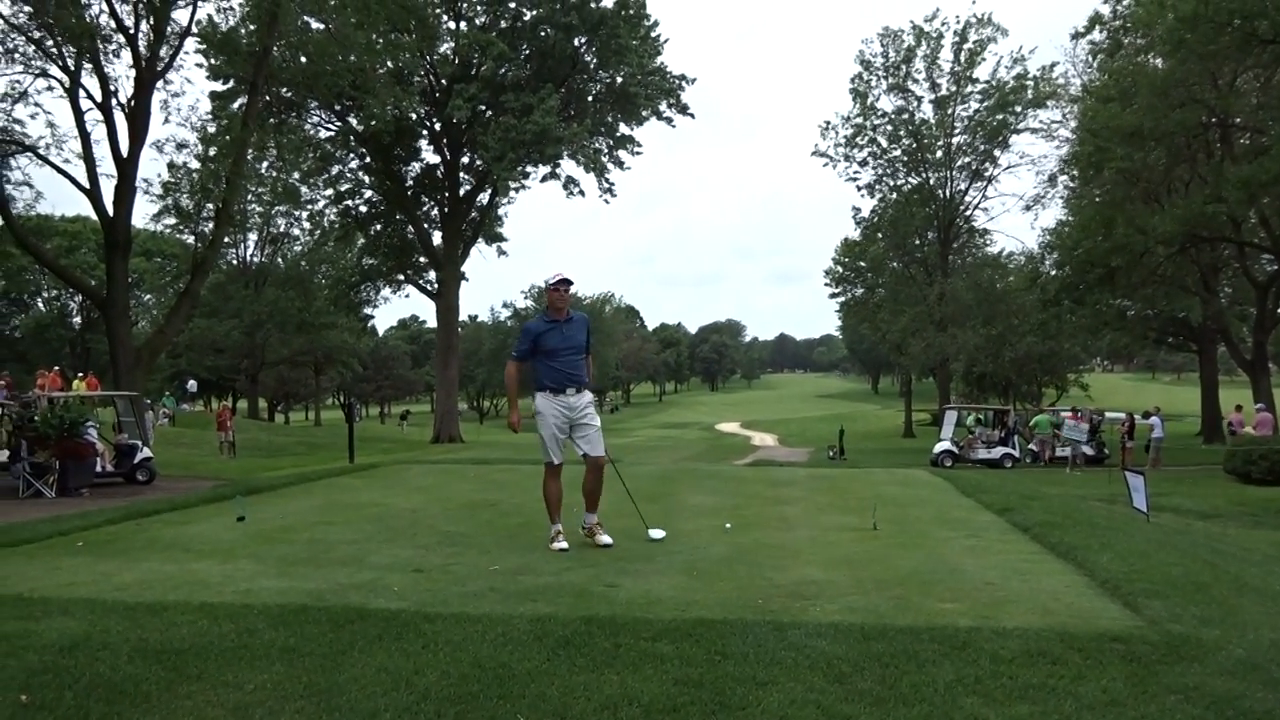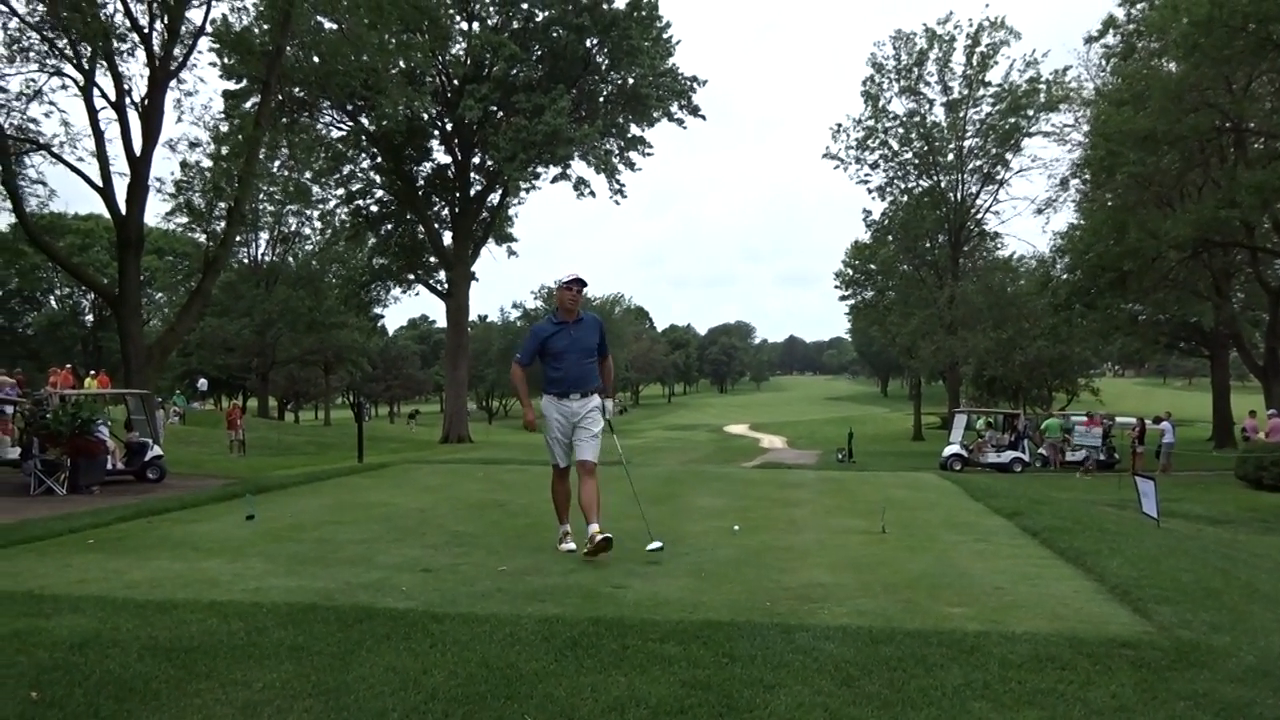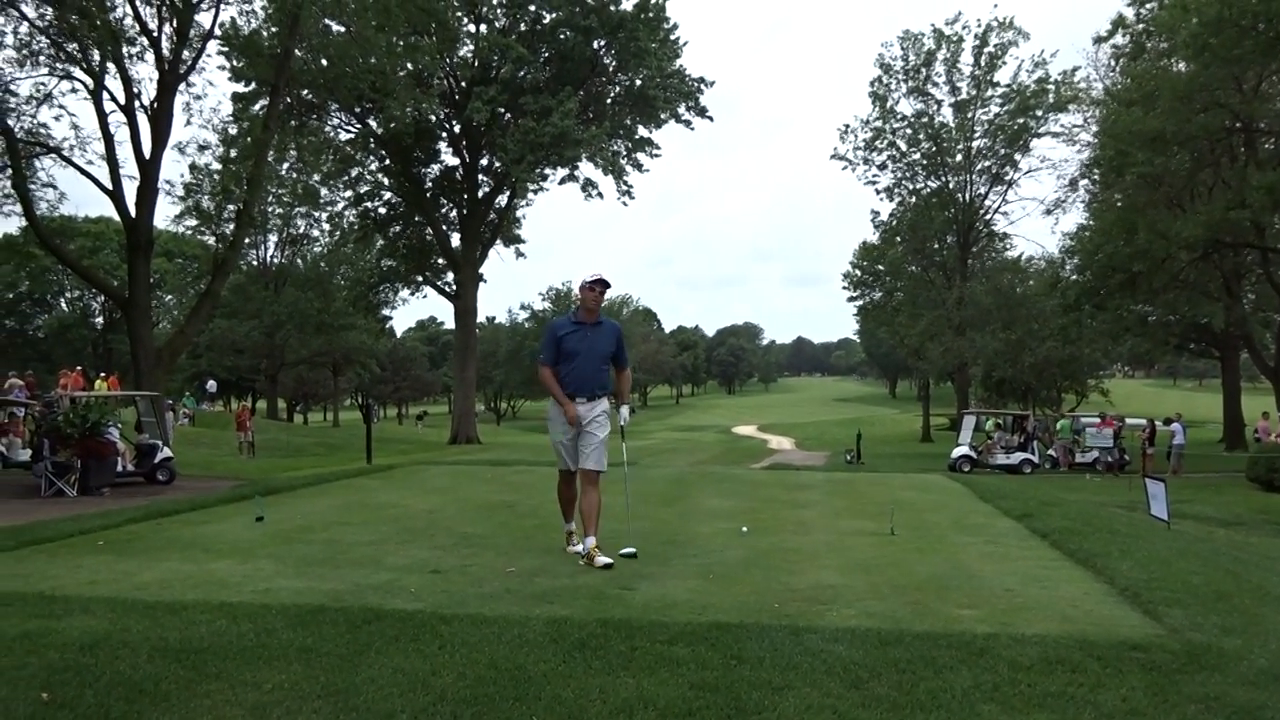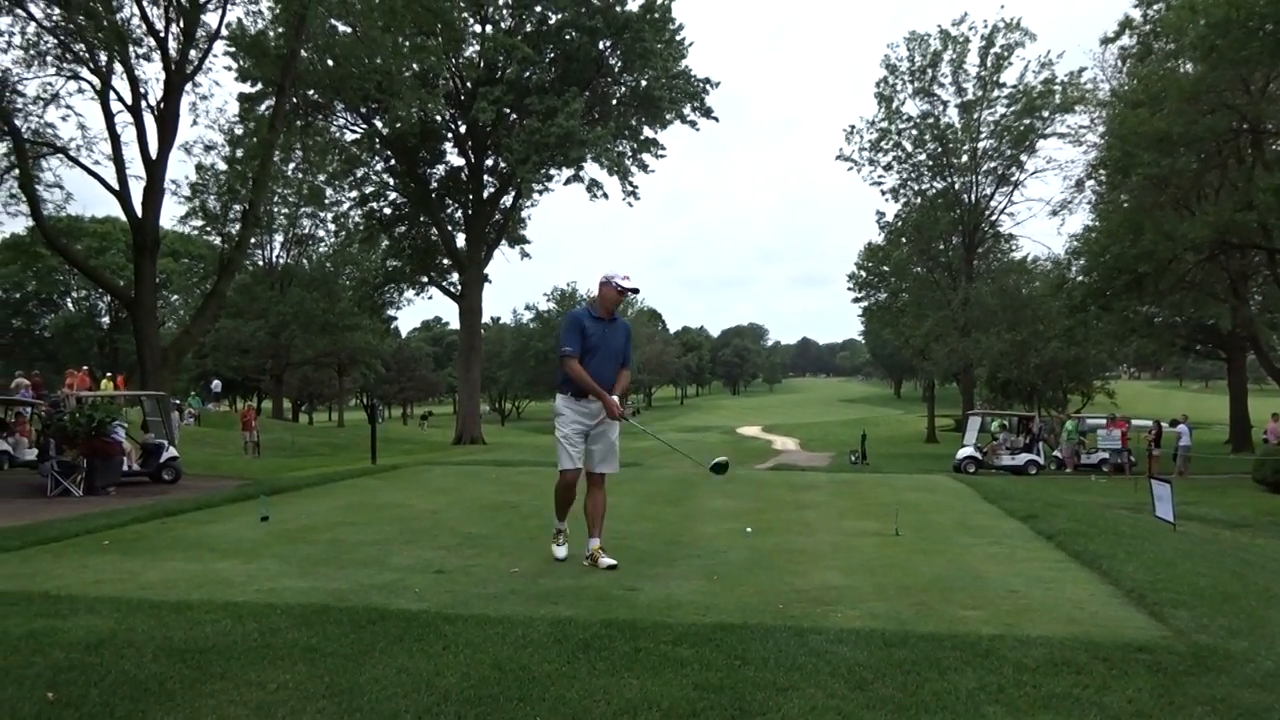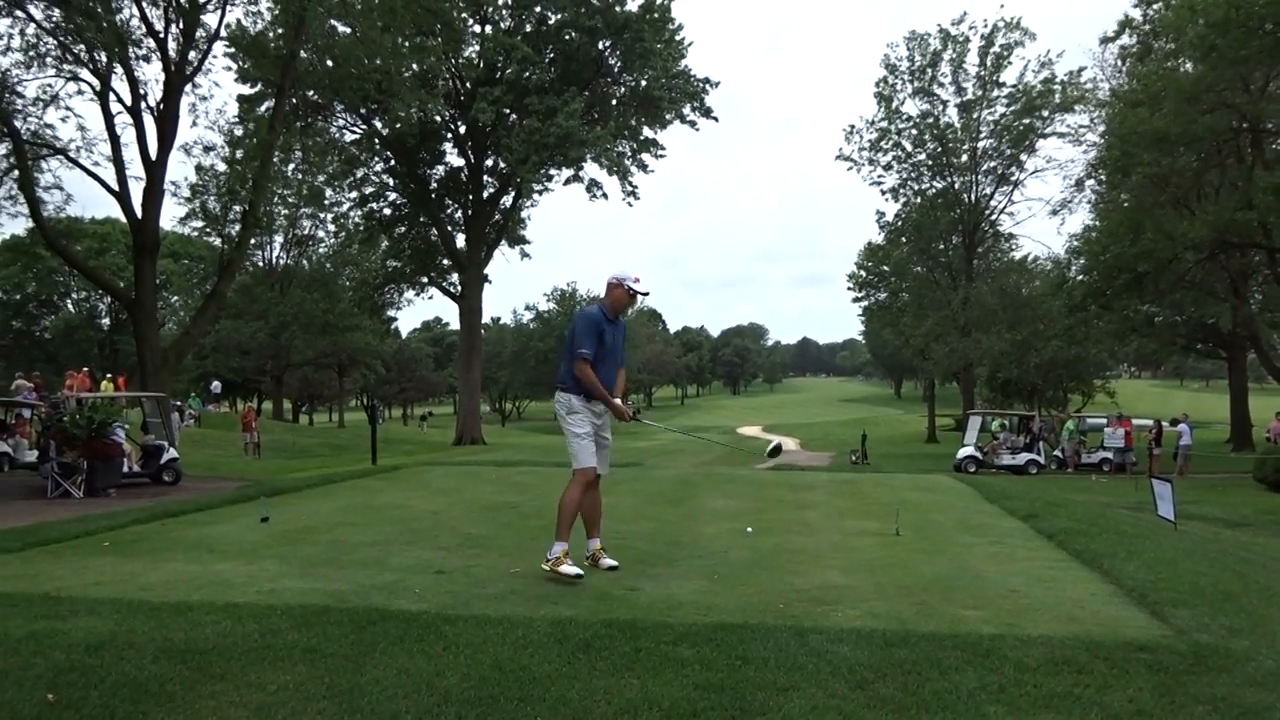
dt=0.3s
person 1, frame 1
left shoulder: (582, 322)
right shoulder: (534, 328)
right elbow: (512, 366)
right wrist: (513, 409)
left hip: (582, 400)
right hip: (550, 403)
left knee: (597, 463)
right knee: (553, 468)
left ankle: (591, 523)
right ankle: (556, 530)
person 1, frame 2
left shoulder: (594, 323)
right shoulder: (541, 329)
left elbow: (605, 360)
right elbow: (517, 368)
left wrist: (608, 397)
right wrist: (527, 408)
left hip: (589, 404)
right hip: (556, 406)
left knee: (587, 469)
right knee: (561, 471)
left ankle: (594, 534)
right ankle: (565, 531)
person 1, frame 3
left shoulder: (613, 330)
right shoulder: (558, 326)
left elbow: (623, 369)
right elbow: (544, 370)
left wrist: (625, 404)
right wrist: (566, 404)
left hip: (597, 409)
right hip: (564, 409)
left knee: (591, 478)
right knee: (567, 474)
left ankle: (590, 547)
right ankle: (569, 530)
person 1, frame 4
left shoulder: (624, 328)
right shoulder: (576, 319)
left elbow: (625, 369)
right elbow: (570, 365)
left wrist: (615, 397)
right wrist: (603, 397)
left hip: (605, 409)
right hip: (571, 405)
left knee: (597, 480)
right knee: (569, 476)
left ankle: (594, 548)
right ankle: (560, 527)
person 1, frame 5
left shoulder: (619, 326)
right shoulder: (590, 317)
left elbow: (618, 368)
right elbow: (581, 370)
left wrist: (618, 401)
right wrist: (612, 404)
left hip: (598, 407)
right hip: (575, 404)
left knee: (594, 480)
right knee: (583, 476)
left ankle: (594, 549)
right ankle: (557, 554)
